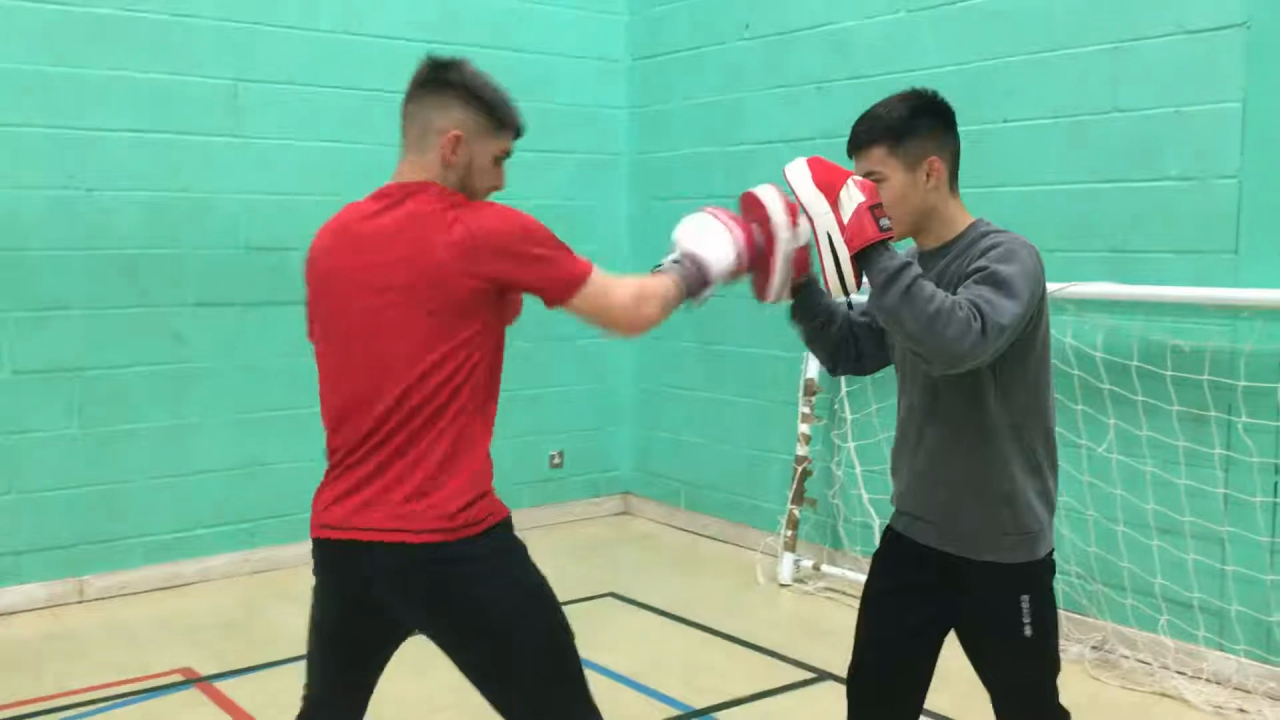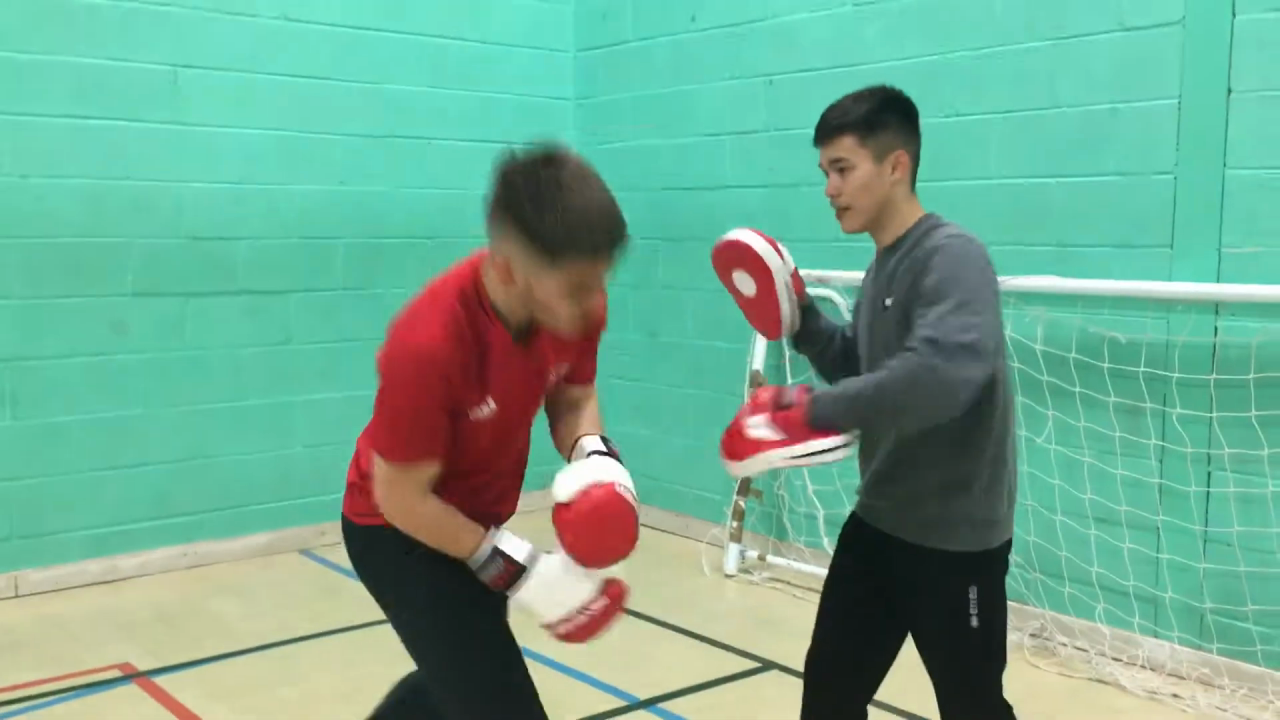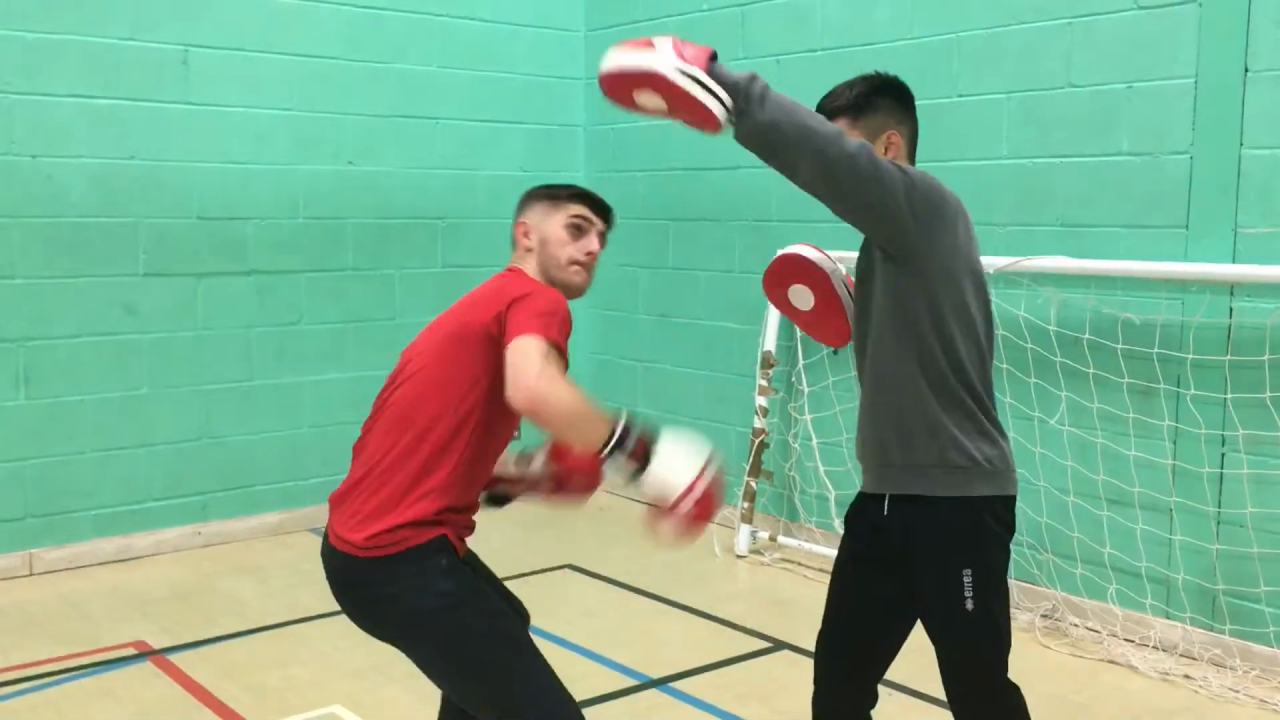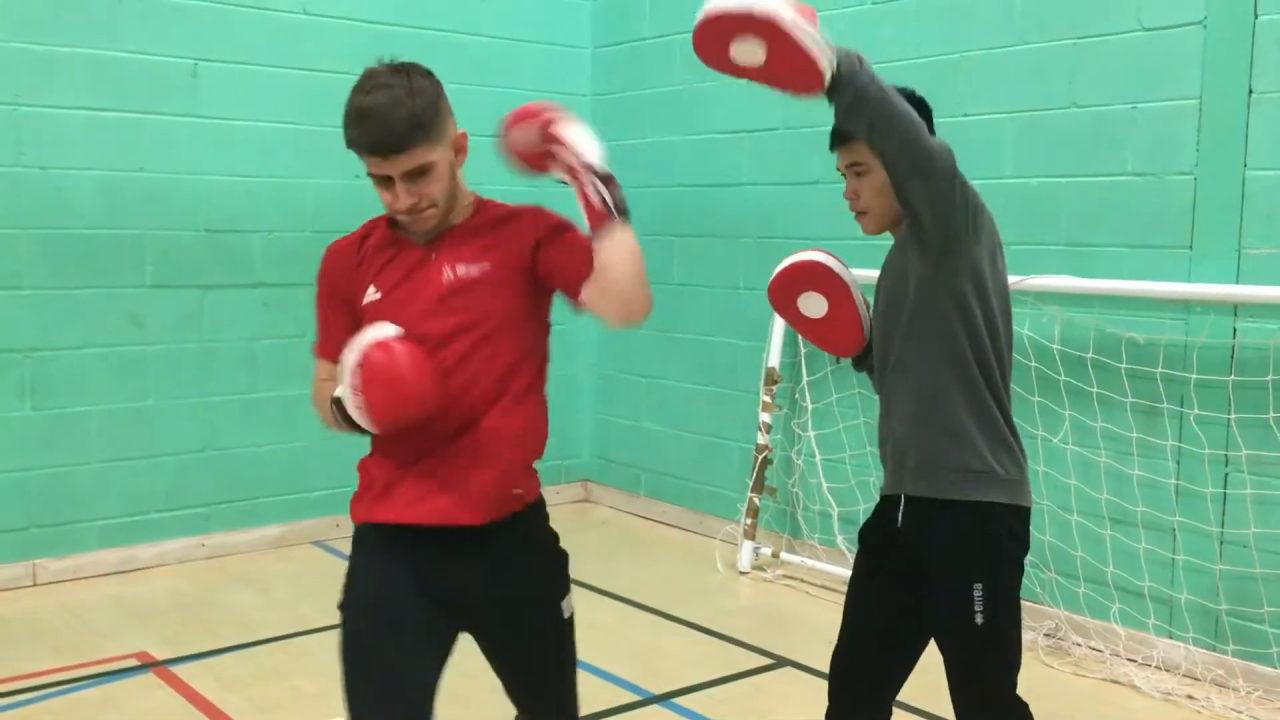
dt=0.5s
person 1, frame 1
left shoulder: (1006, 257)
right shoulder: (915, 268)
left elbow: (956, 341)
right elbow: (852, 349)
left wrist: (868, 253)
right wrist: (801, 286)
left hip: (1004, 549)
right hip: (915, 536)
person 1, frame 2
left shoulder: (955, 254)
right shoulder: (879, 267)
left elbow: (948, 372)
left wrist: (814, 411)
right wrist: (792, 316)
left hip: (958, 537)
right hip: (880, 524)
person 1, frame 3
left shoulder: (923, 206)
right shoulder: (898, 233)
left elbow: (822, 153)
left wrist: (720, 86)
right wrist: (852, 324)
left hip: (958, 500)
right hip: (889, 496)
person 1, frame 4
left shoulder: (957, 223)
right shoulder: (914, 251)
left elbow: (917, 150)
left wrist: (827, 62)
right wrist: (863, 344)
left hip: (976, 513)
right hip: (905, 508)
person 2, frame 1
left shoulder: (331, 241)
right shoulder: (487, 231)
right elbow: (626, 311)
right wrist: (700, 265)
left hip: (343, 538)
right hip: (449, 541)
person 2, frame 2
left shoulder: (569, 297)
right shoulder: (428, 344)
left elbow: (572, 398)
right elbow: (403, 501)
left wrist: (596, 455)
right wrist: (517, 570)
left hip: (474, 516)
right hip: (399, 526)
person 2, frame 3
left shoulder: (493, 305)
right shoulder: (535, 299)
right elbow: (532, 390)
left wrist: (531, 473)
right wrist: (641, 448)
left hip: (382, 543)
right hip: (398, 554)
left knee: (499, 646)
person 2, frame 4
left shoulder: (526, 234)
right shoulder: (350, 259)
left elbow: (623, 306)
right elbow: (326, 391)
left wrist: (593, 178)
right wrist: (353, 398)
left hip: (508, 529)
right hip: (395, 536)
